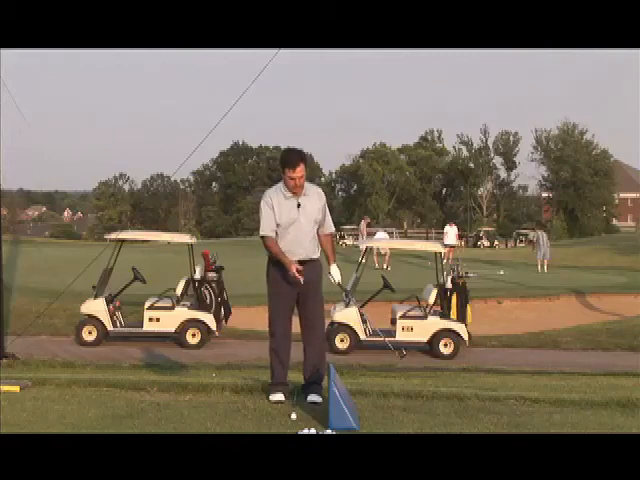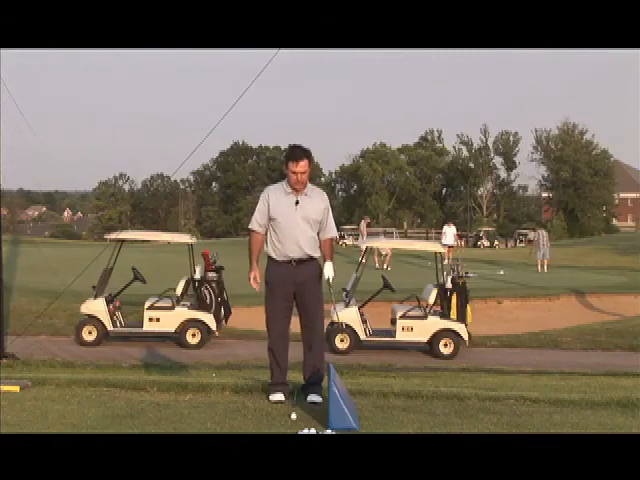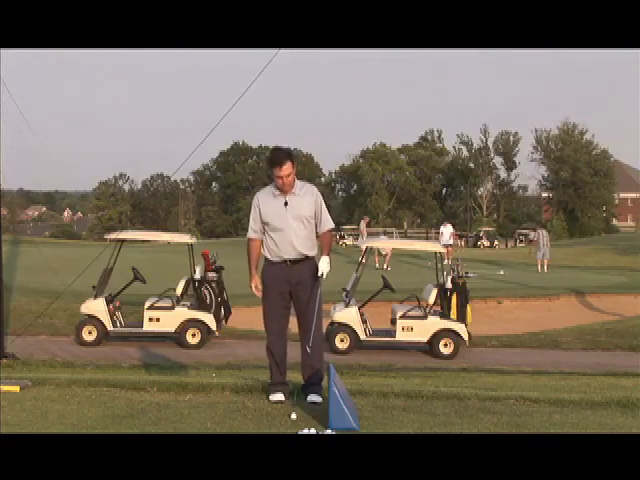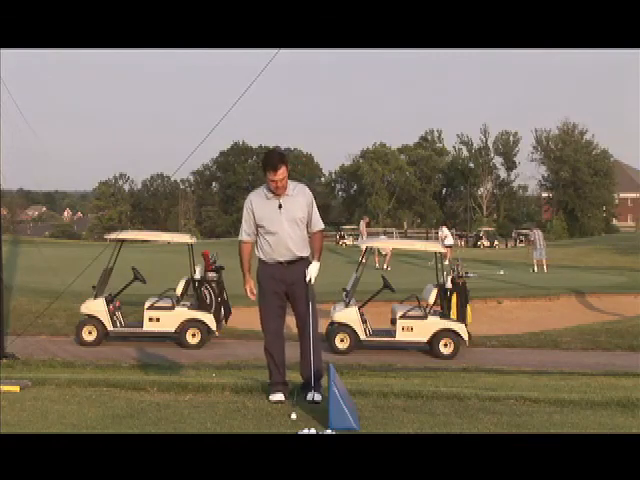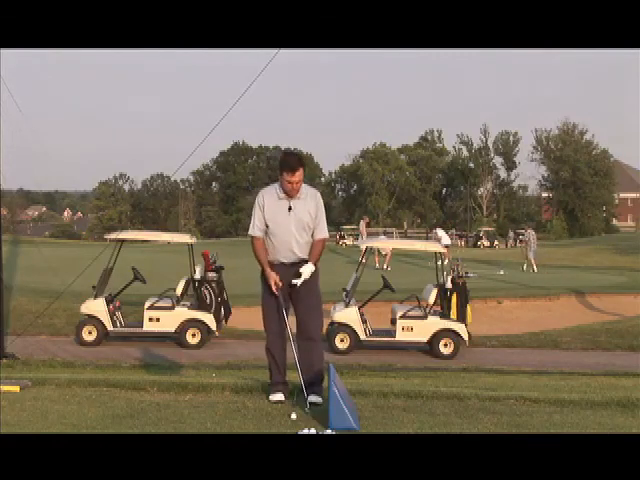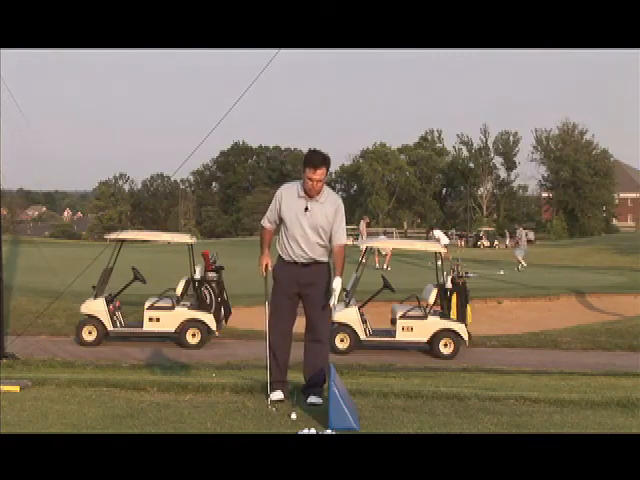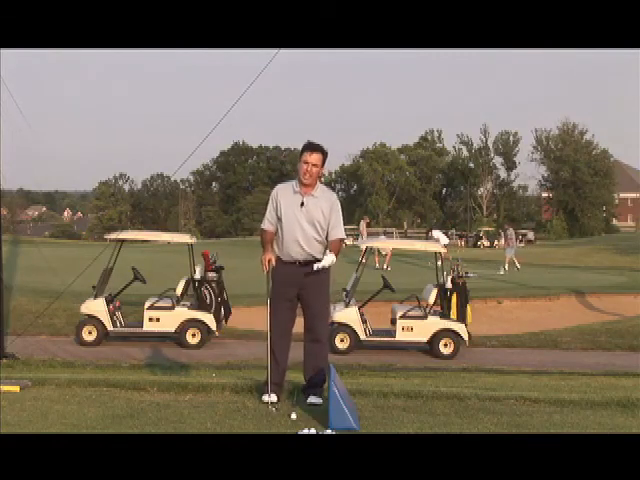
dt=0.5s
person 1, frame 1
left shoulder: (317, 194)
right shoulder: (271, 197)
left elbow: (325, 231)
right elbow: (268, 236)
left wrist: (332, 263)
right wrist: (287, 263)
left hip: (311, 268)
right hip: (281, 270)
left knee: (315, 327)
right knee: (279, 329)
left ankle: (313, 385)
right ankle: (278, 384)
person 1, frame 2
left shoulder: (320, 197)
right shoulder: (270, 194)
left elbow: (326, 235)
right elbow: (257, 231)
left wrist: (329, 261)
right wrist: (253, 265)
left hip: (309, 269)
right hip: (278, 268)
left knee: (314, 327)
right knee: (277, 329)
left ankle: (313, 385)
right ankle: (278, 385)
person 1, frame 3
left shoulder: (311, 193)
right shoulder: (261, 198)
left elbow: (325, 229)
right elbow: (255, 238)
left wrist: (325, 257)
right wrist: (253, 272)
left hip: (306, 268)
right hip: (274, 270)
left knee: (311, 327)
right knee: (275, 330)
left ankle: (313, 385)
right ankle: (278, 384)
person 1, frame 4
left shoulder: (303, 193)
right shoulder: (253, 200)
left elbow: (316, 230)
right elbow: (246, 240)
left wrist: (315, 261)
right wrist: (246, 276)
left hip: (300, 268)
right hip: (269, 271)
left knee: (309, 326)
right knee: (272, 330)
left ankle: (312, 383)
right ankle: (277, 385)
person 1, frame 5
left shoulder: (314, 197)
right shoulder: (265, 197)
left elbow: (320, 236)
right elbow: (257, 236)
left wrist: (311, 264)
right wrist: (268, 270)
left hip: (305, 271)
right hip: (274, 271)
left knee: (311, 330)
right knee: (274, 331)
left ankle: (313, 387)
right ankle: (278, 385)
person 1, frame 6
left shoulder: (335, 202)
right shoulder: (284, 193)
left elbow: (338, 243)
right elbow: (268, 224)
left wrist: (337, 277)
right wrist: (264, 252)
left hip: (318, 271)
right hip: (286, 268)
left knee: (318, 331)
right knee: (279, 328)
left ankle: (314, 387)
right ankle: (278, 384)
person 1, frame 7
left shoulder: (330, 198)
right shoulder: (280, 192)
left elbow: (336, 236)
right elbow: (268, 227)
left wrist: (332, 254)
right wrist: (267, 249)
left hip: (315, 271)
right hip: (284, 269)
left knee: (317, 331)
right knee: (279, 329)
left ankle: (314, 388)
right ankle: (274, 386)
